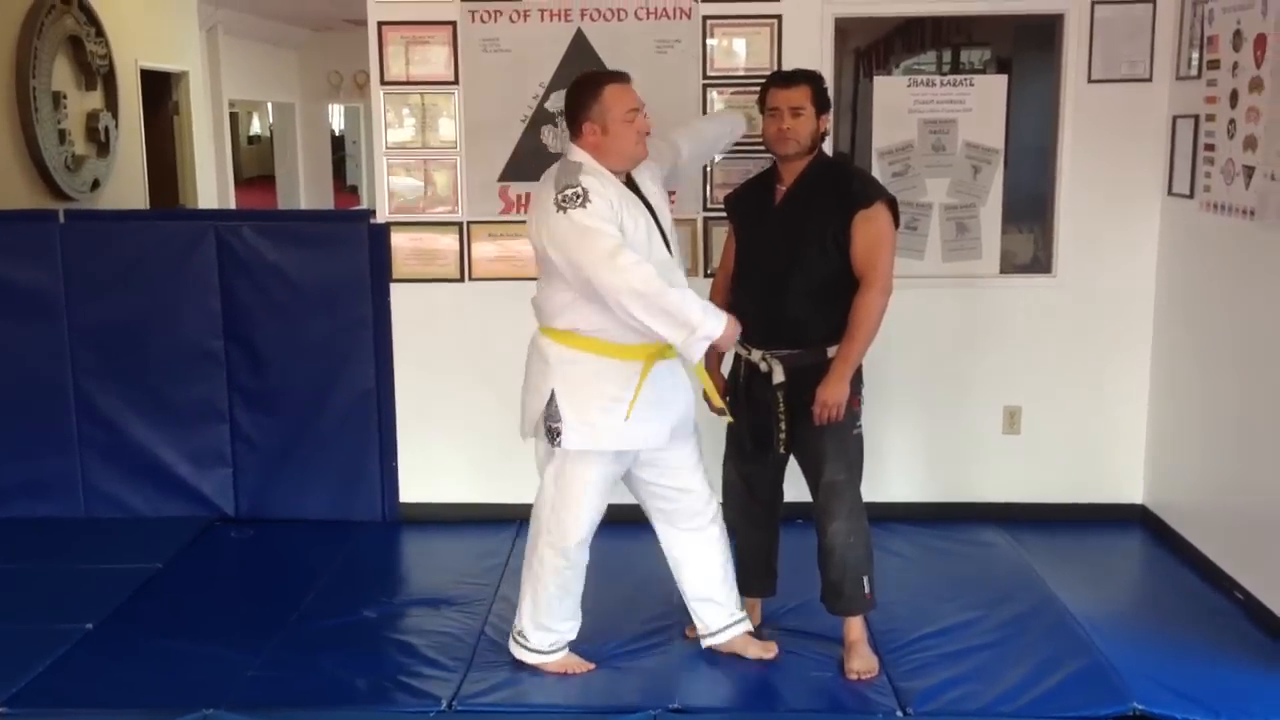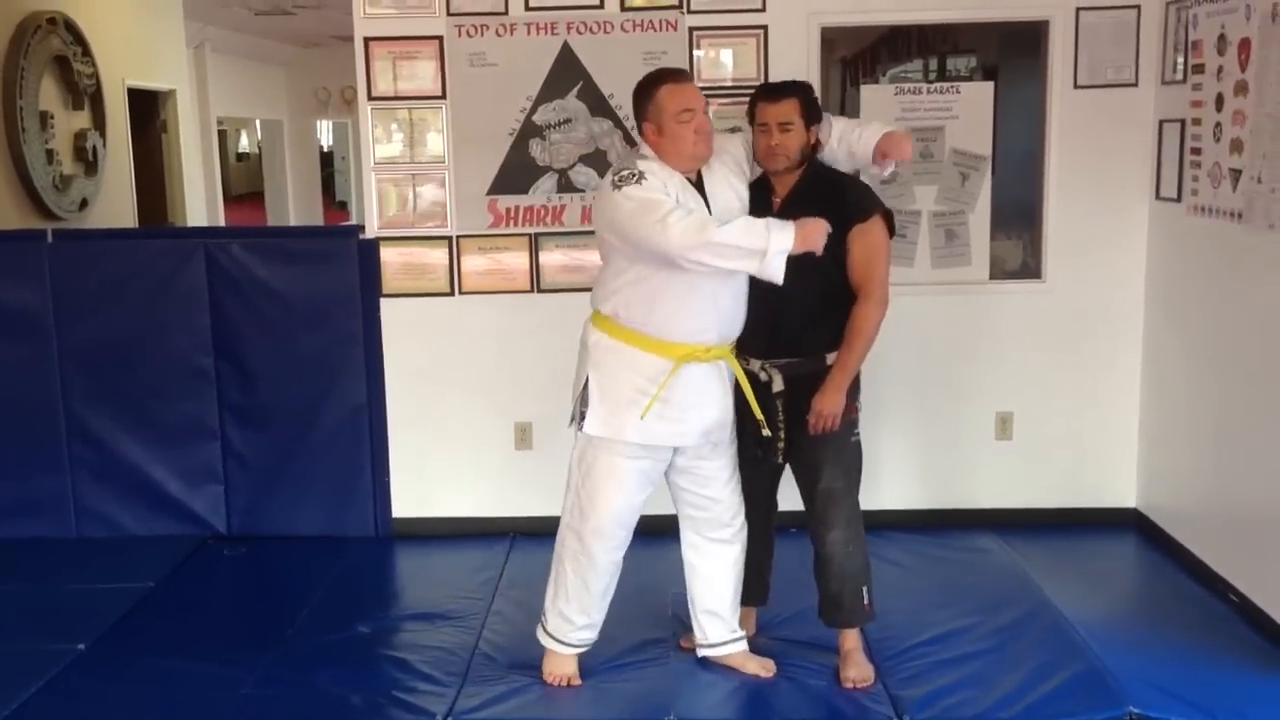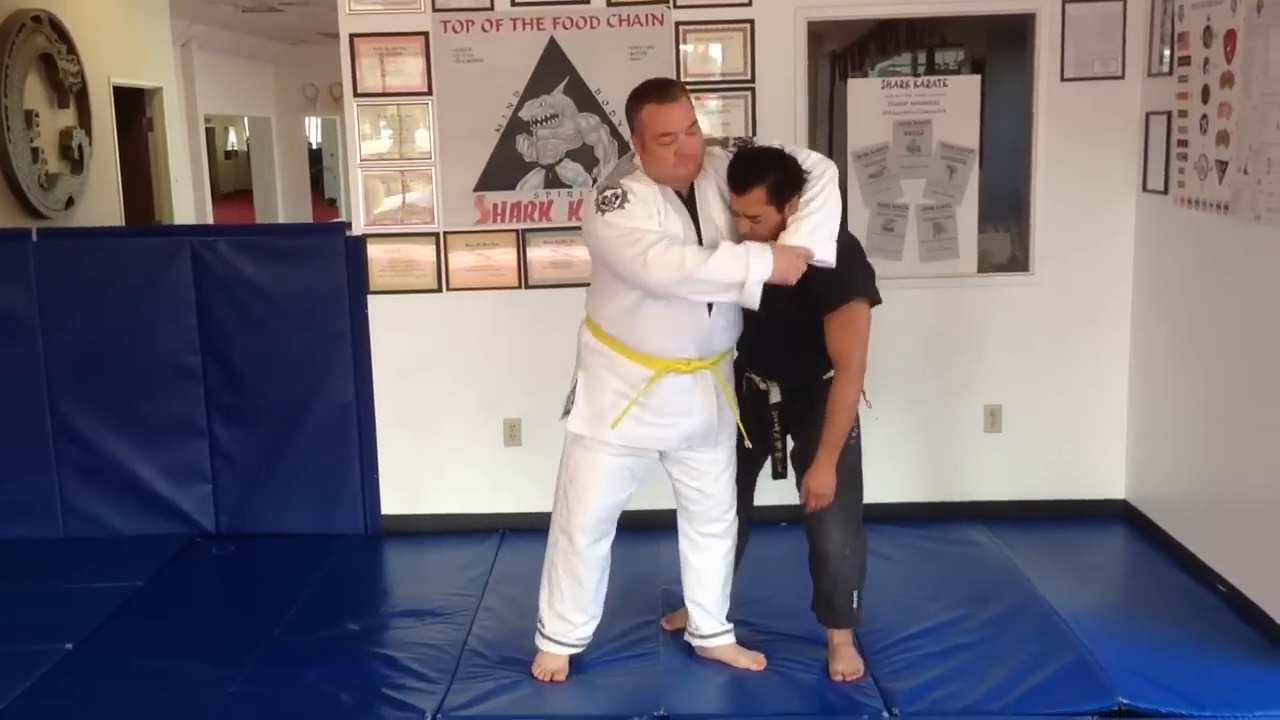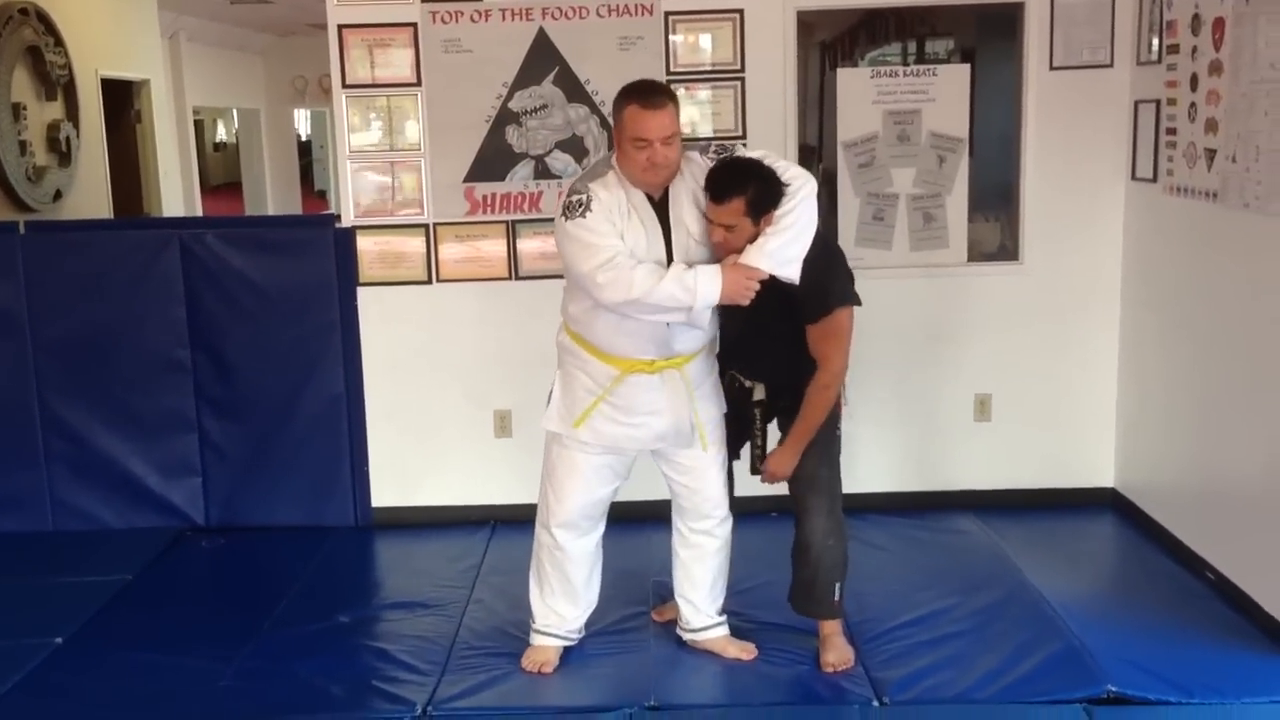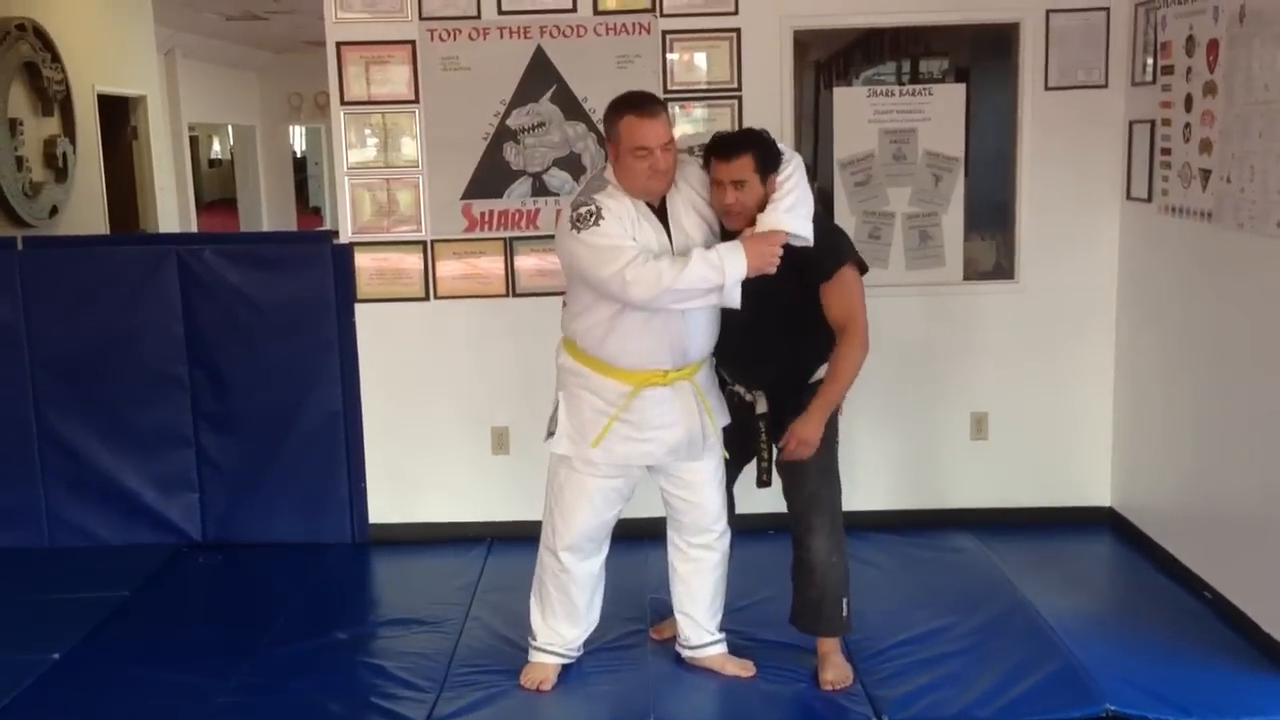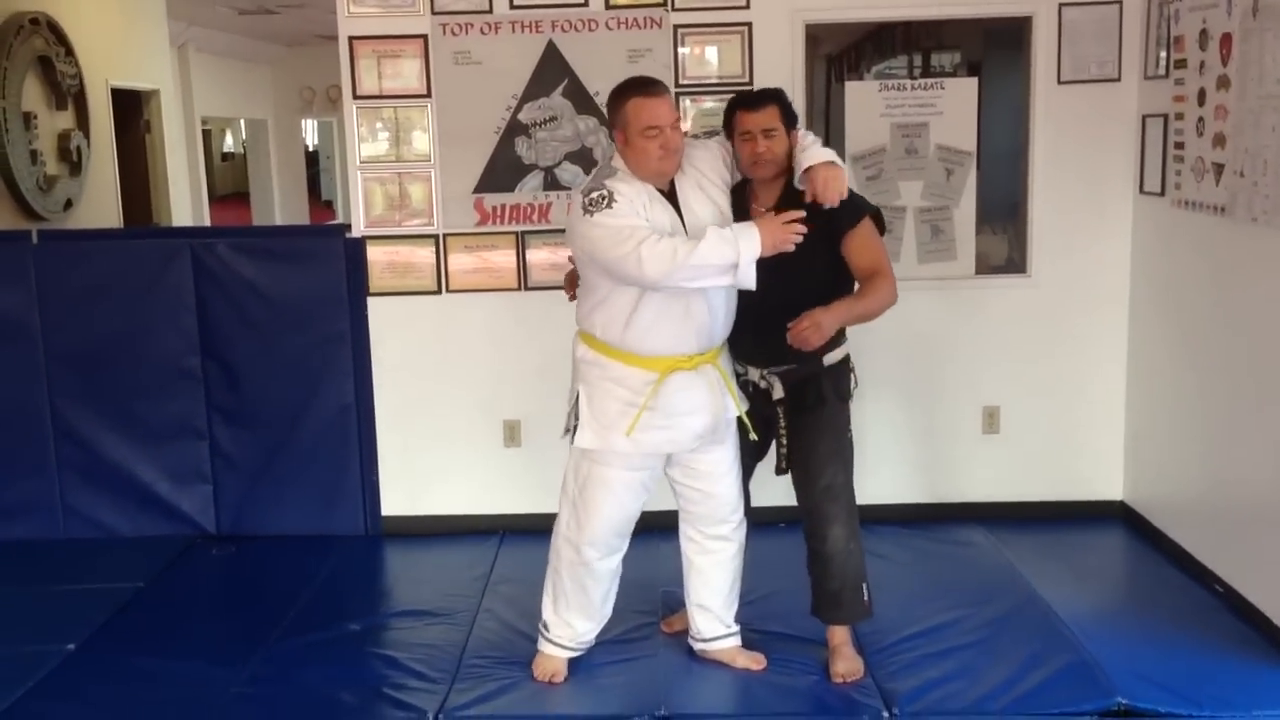
dt=0.4s
person 1, frame 1
left shoulder: (634, 170)
right shoulder: (570, 196)
left elbow: (676, 148)
right elbow: (625, 280)
left wrist: (737, 121)
right wrist: (709, 324)
left hip: (650, 380)
right hip: (585, 384)
left knee: (691, 509)
right knee: (567, 524)
left ankle: (722, 624)
right ankle: (538, 642)
person 1, frame 2
left shoulder: (727, 160)
right shoulder: (630, 186)
right elbow: (686, 239)
left wrist: (875, 139)
right wrist: (786, 238)
left hip: (706, 380)
right hip: (632, 379)
left knee: (718, 518)
right knee: (600, 520)
left ankle: (720, 637)
right ankle: (563, 638)
person 1, frame 3
left shoulder: (726, 168)
right shoulder: (617, 200)
left elbow: (815, 170)
right elbow: (667, 267)
left wrist: (802, 243)
right wrist: (761, 264)
left hip: (703, 384)
right hip: (622, 383)
left knee: (712, 515)
right knee: (585, 517)
left ankle: (711, 632)
right ankle: (559, 637)
person 1, frame 4
left shoulder: (709, 171)
right shoulder: (588, 200)
left elbow: (797, 186)
right elbow: (617, 284)
left wrist: (759, 264)
right wrist: (711, 284)
left hip: (687, 380)
right hip: (601, 382)
left knee: (706, 510)
right knee: (569, 514)
left ankle: (703, 624)
right ankle: (553, 630)
person 1, frame 5
left shoulder: (698, 176)
right shoulder: (591, 215)
left elbow: (782, 166)
right elbow: (643, 281)
left wrist: (775, 227)
right wrist: (737, 261)
left hip: (688, 392)
right hip: (606, 398)
left knee: (704, 526)
right knee: (575, 533)
left ankle: (702, 642)
right ankle: (552, 647)
person 1, frame 6
left shoulder: (706, 161)
right shoulder: (601, 202)
right elbow: (656, 259)
left wrist: (819, 162)
right wrist: (751, 241)
left hip: (703, 382)
right hip: (624, 388)
left knee: (718, 517)
right knee: (595, 526)
left ankle: (715, 634)
right ankle: (561, 639)
person 2, frame 1
left shoulder: (856, 193)
right shoulder: (747, 198)
left elbow: (875, 286)
right elbow: (725, 284)
left wrist: (841, 374)
right wrist: (712, 363)
left hip: (819, 373)
right hip: (753, 372)
left knee: (837, 505)
right knee: (747, 494)
left ankle: (854, 632)
right ankle: (748, 606)
person 2, frame 2
left shoulder: (849, 201)
right shoulder: (740, 202)
left elbow: (872, 296)
left wrist: (837, 384)
left hip: (816, 381)
right hip: (750, 379)
left knee: (834, 514)
right knee: (744, 504)
left ankle: (850, 642)
right ankle: (743, 618)
person 2, frame 3
left shoulder: (837, 262)
right shoulder: (736, 238)
left elbow: (851, 369)
left wrist: (825, 463)
left hip: (818, 391)
right hip: (752, 380)
left knee: (831, 513)
left ankle: (840, 635)
person 2, frame 4
left shoulder: (817, 265)
right shoulder: (711, 244)
left elbow: (830, 369)
left wrist: (792, 448)
left hip: (805, 386)
right hip: (734, 377)
left knee: (816, 503)
left ankle: (830, 626)
person 2, frame 5
left shoulder: (817, 242)
left elbow: (853, 335)
left wrist: (817, 415)
left hip: (800, 396)
right hip: (730, 392)
left knee: (815, 520)
left ankle: (828, 642)
person 2, frame 6
left shoulder: (834, 207)
left elbow: (882, 285)
left wrist: (834, 315)
left hip: (813, 382)
right hip: (740, 379)
left knee: (828, 507)
left ankle: (839, 635)
